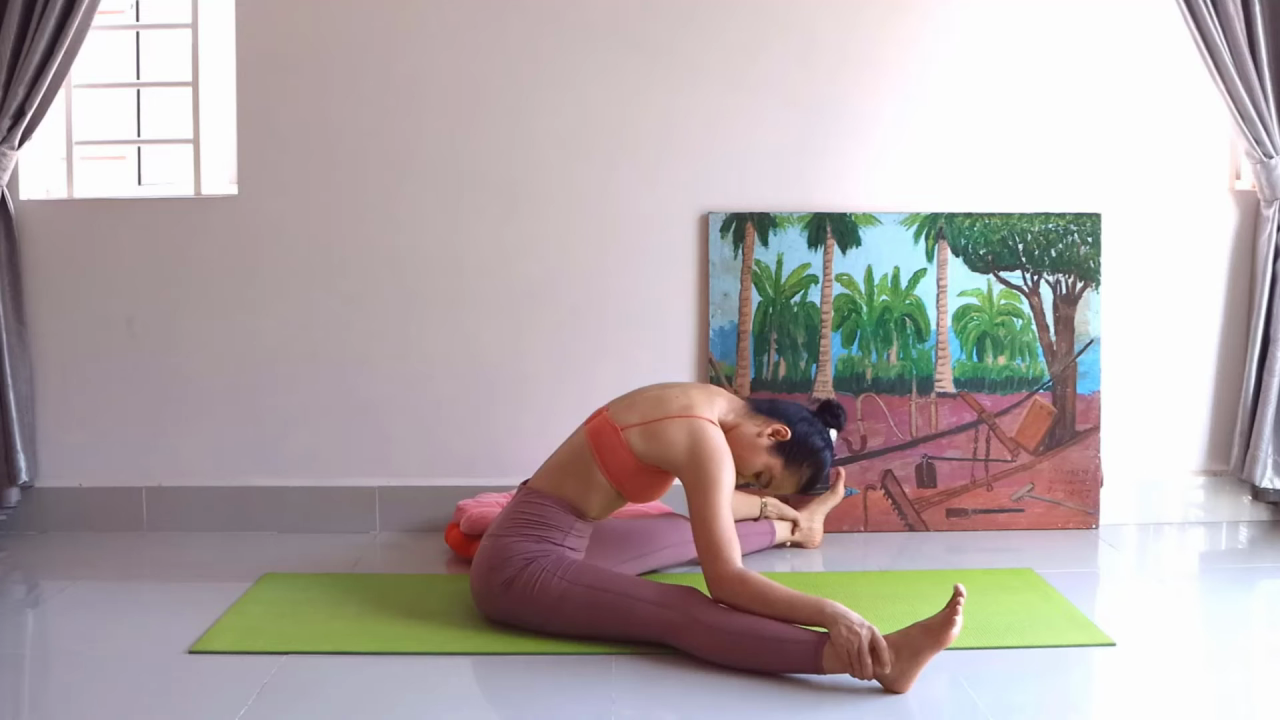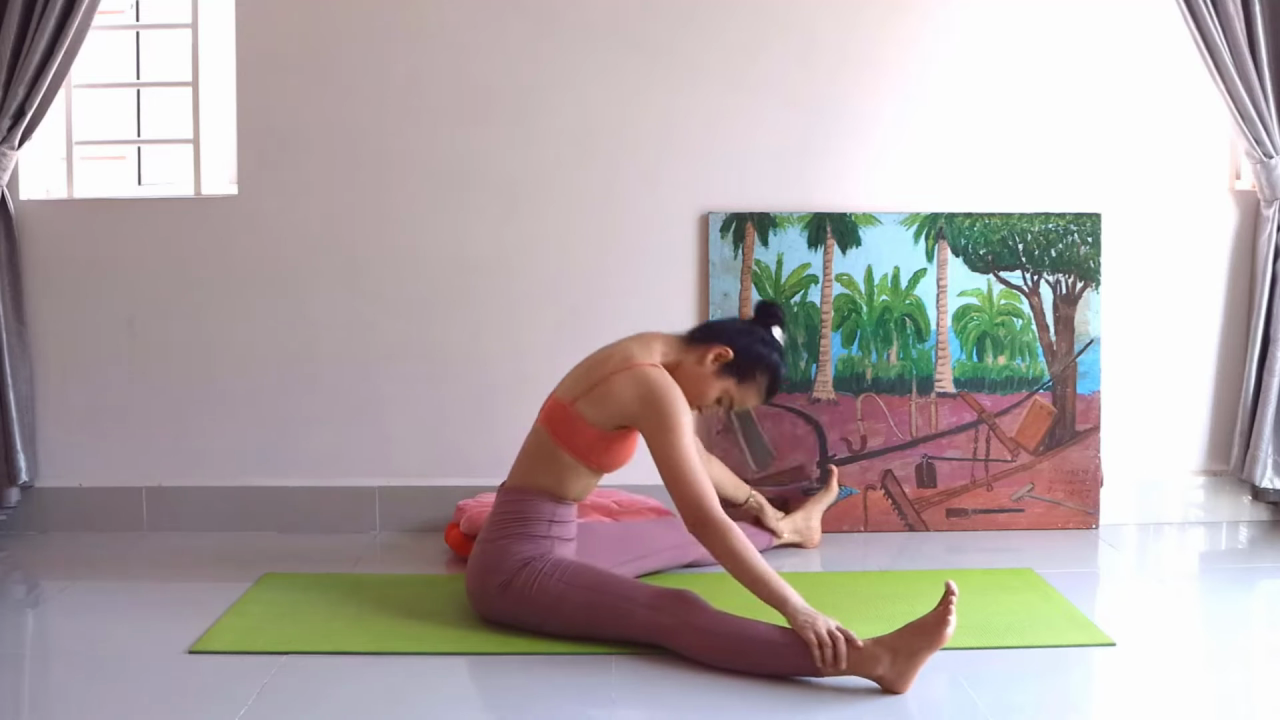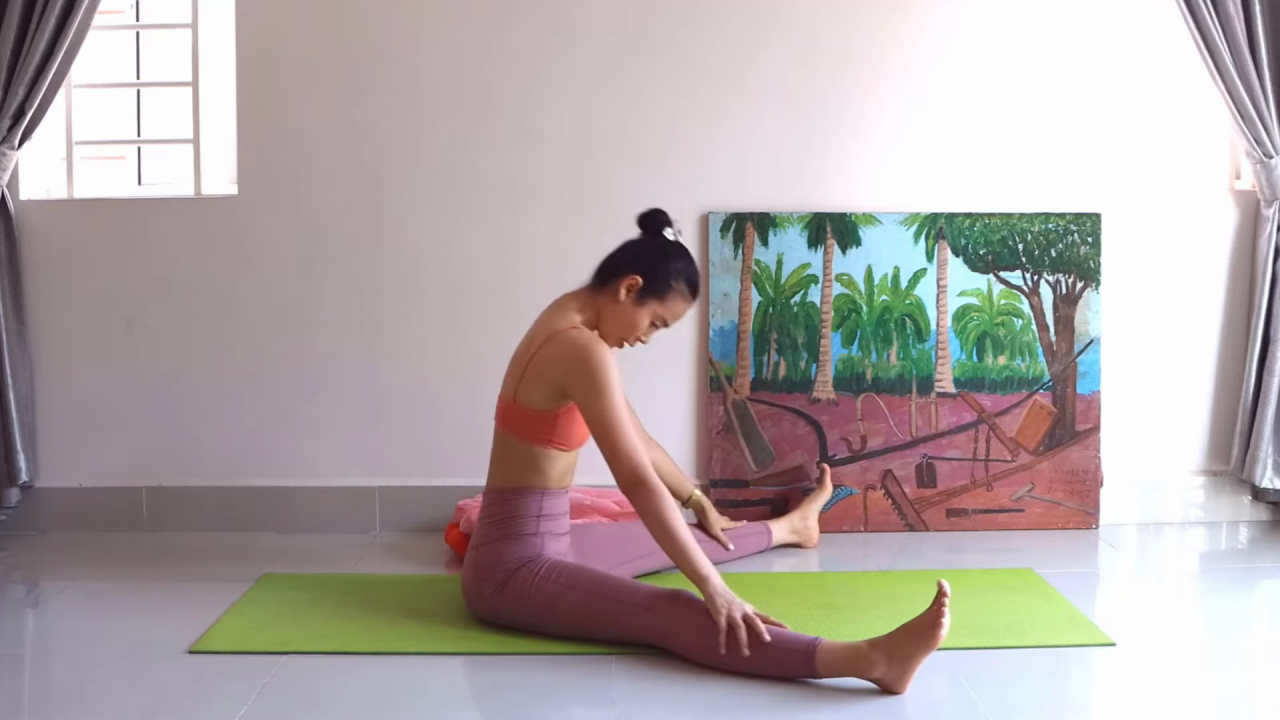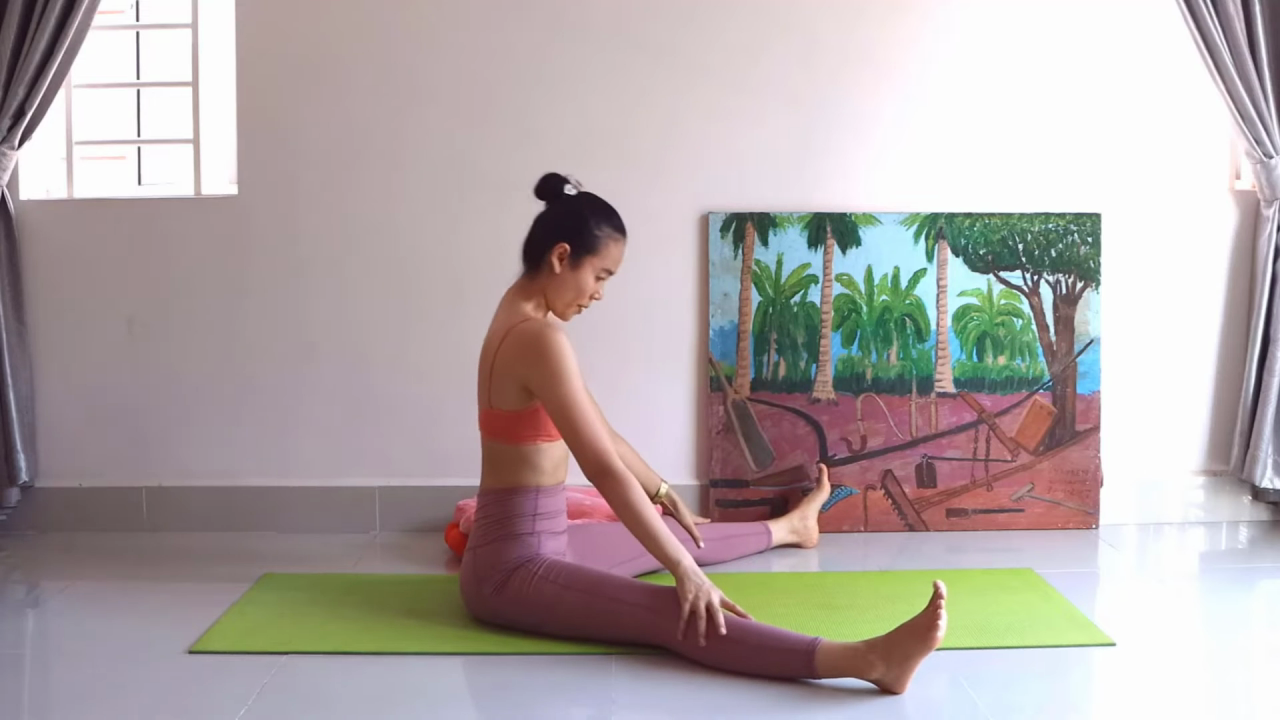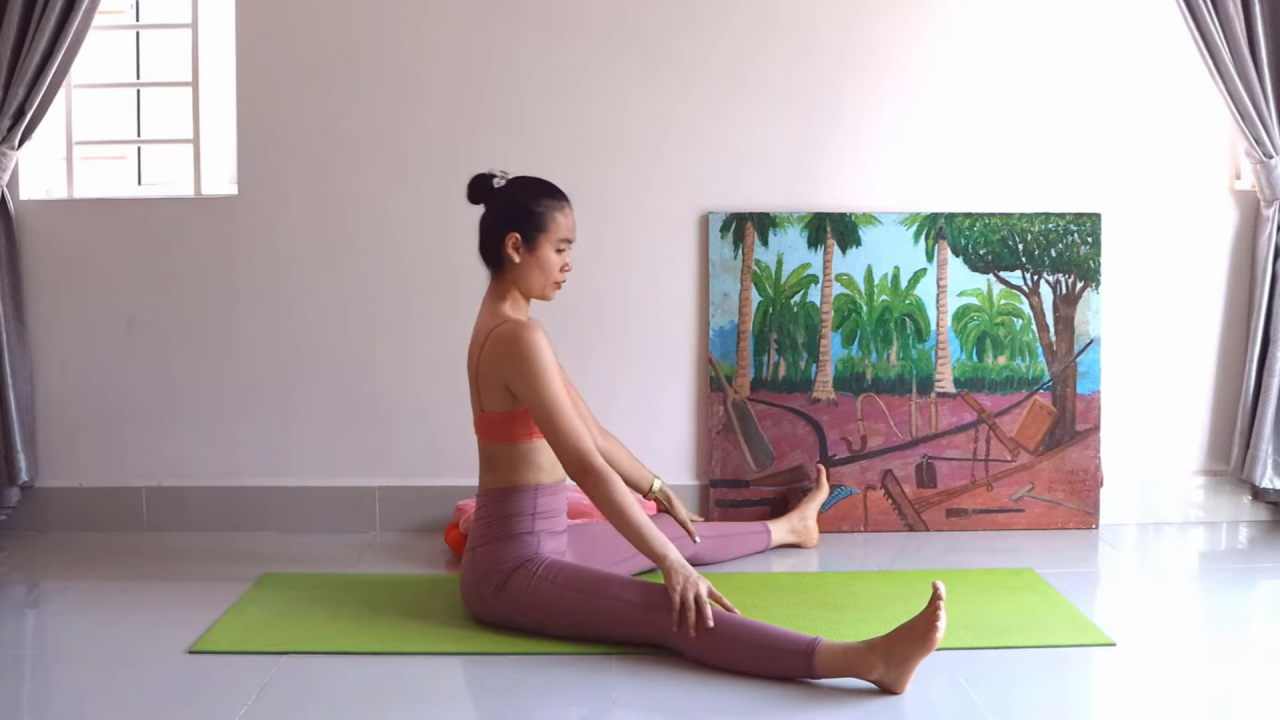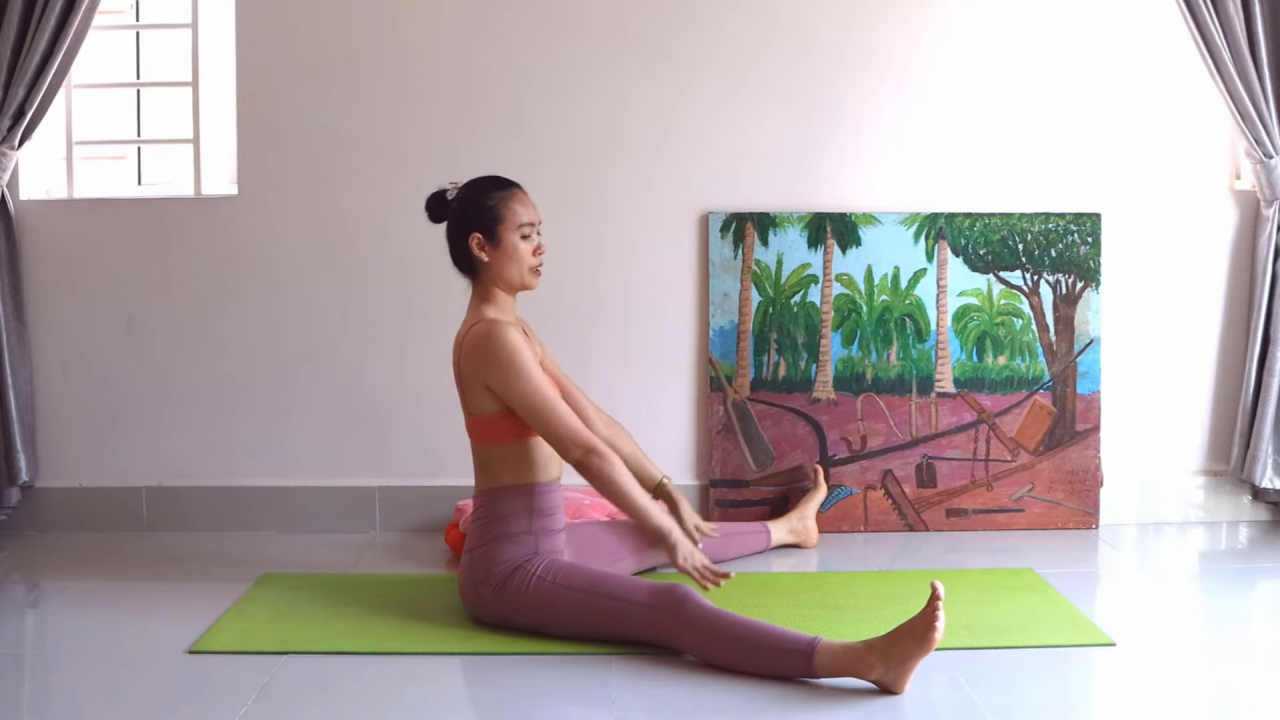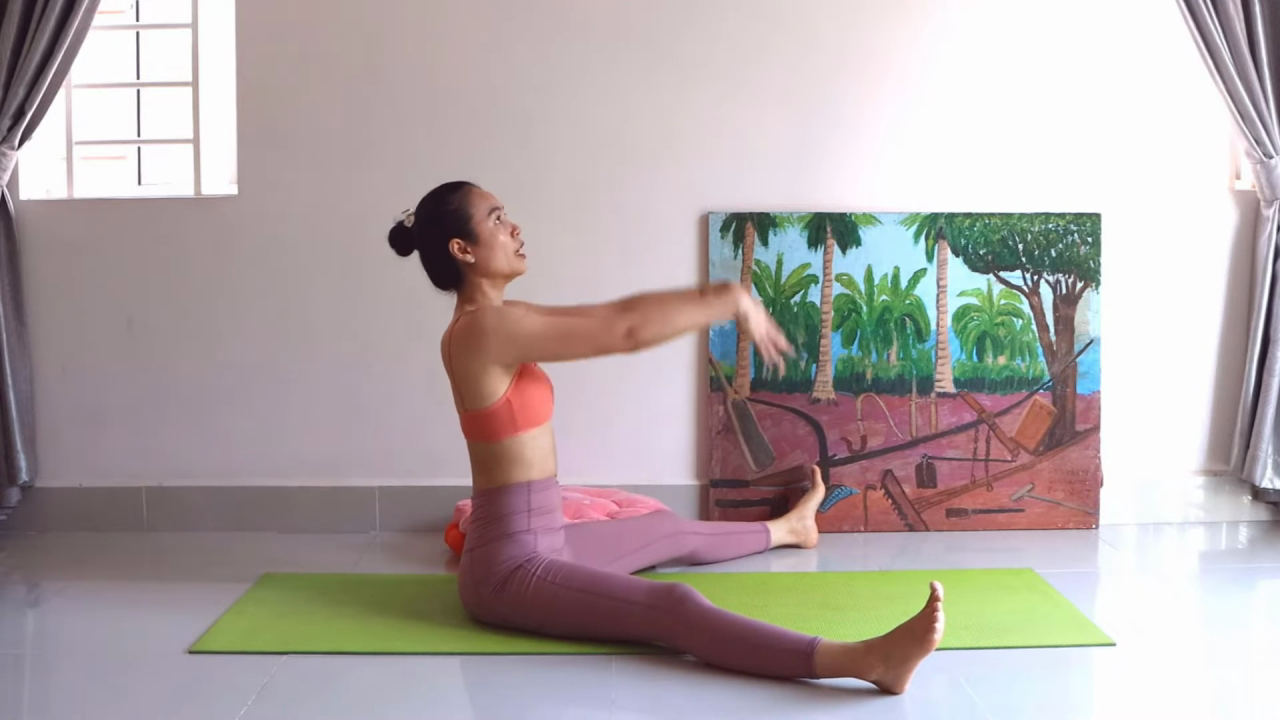
dt=0.4s
person 1, frame 1
left shoulder: (707, 403)
right shoulder: (708, 441)
left elbow: (710, 501)
right elbow: (726, 583)
left wrist: (768, 508)
right wrist: (832, 615)
left hip: (550, 541)
right hip: (520, 566)
left knee: (690, 532)
right knee: (681, 612)
left ankle: (791, 530)
right ankle: (880, 662)
person 1, frame 2
left shoulder: (649, 356)
right shoulder: (656, 388)
left elbow: (691, 457)
right elbow: (707, 522)
left wrist: (755, 504)
right wrist: (797, 610)
left hip: (547, 541)
right hip: (518, 565)
left knee: (678, 536)
right knee: (676, 614)
left ankle: (789, 528)
right ankle: (870, 659)
person 1, frame 3
left shoulder: (568, 325)
right shoulder: (583, 351)
left elbow: (634, 439)
right elbow: (638, 483)
left wrist: (698, 504)
right wrist: (713, 589)
left hip: (545, 541)
right hip: (514, 567)
left knee: (677, 539)
right knee: (675, 614)
left ankle: (787, 528)
right ankle: (869, 659)
person 1, frame 4
left shoulder: (522, 320)
right shoulder: (539, 339)
left elbow: (602, 434)
right elbow: (604, 469)
left wrist: (667, 498)
right wrist: (685, 571)
left hip: (541, 540)
right hip: (512, 567)
left knee: (674, 533)
right knee: (673, 614)
left ankle: (787, 528)
right ankle: (870, 660)
person 1, frame 5
left shoulder: (508, 326)
right shoulder: (517, 338)
left elbow: (590, 433)
right elbow: (586, 466)
left wrist: (662, 494)
right wrist: (670, 566)
left hip: (540, 541)
right hip: (510, 567)
left knee: (676, 533)
right knee: (675, 614)
left ankle: (787, 527)
right ankle: (868, 660)
person 1, frame 6
left shoulder: (510, 329)
right shoulder: (492, 339)
left elbow: (594, 419)
right elbow: (586, 450)
left wrist: (666, 495)
right wrist: (669, 532)
left hip: (539, 542)
right hip: (508, 567)
left knee: (665, 532)
right knee: (673, 609)
left ankle: (787, 528)
right ankle: (868, 660)
person 1, frame 7
left shoulder: (501, 322)
right shoulder: (482, 331)
left elbow: (612, 314)
right elbow: (625, 332)
left wrist: (716, 297)
right wrist: (728, 302)
left hip: (542, 540)
right hip: (509, 566)
left knee: (666, 530)
right knee: (673, 608)
left ankle: (785, 528)
right ankle: (868, 660)
